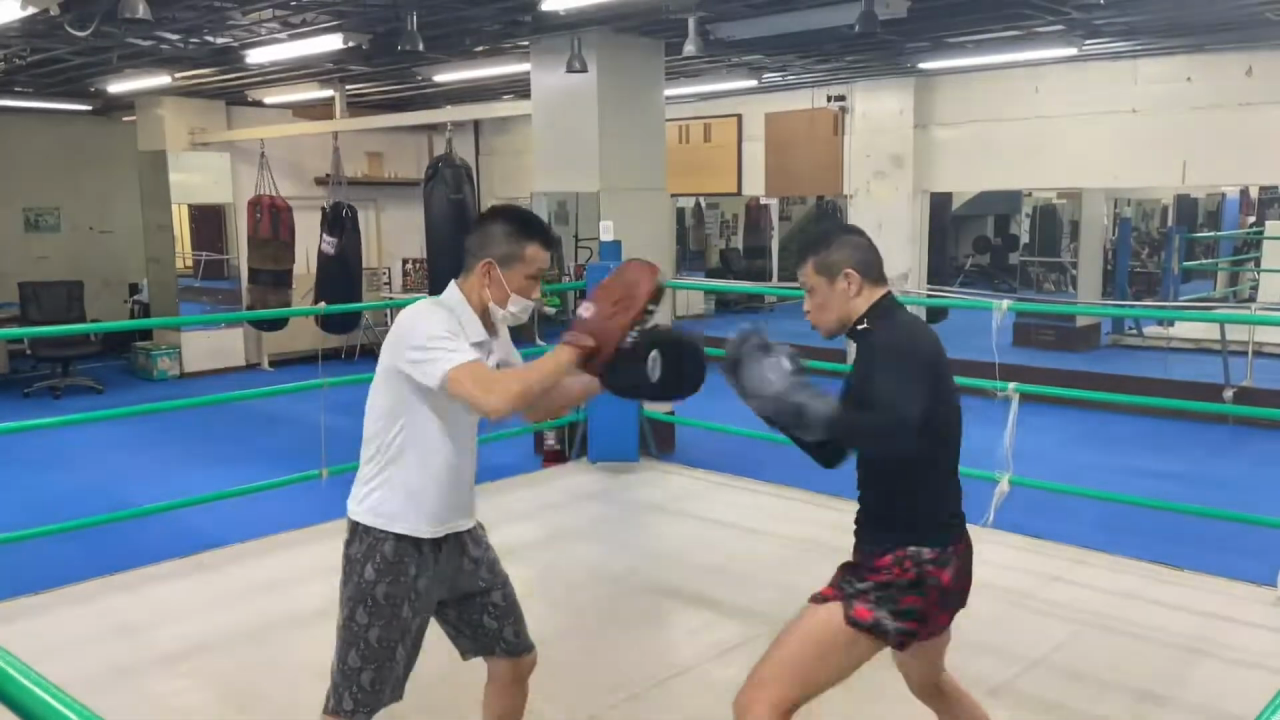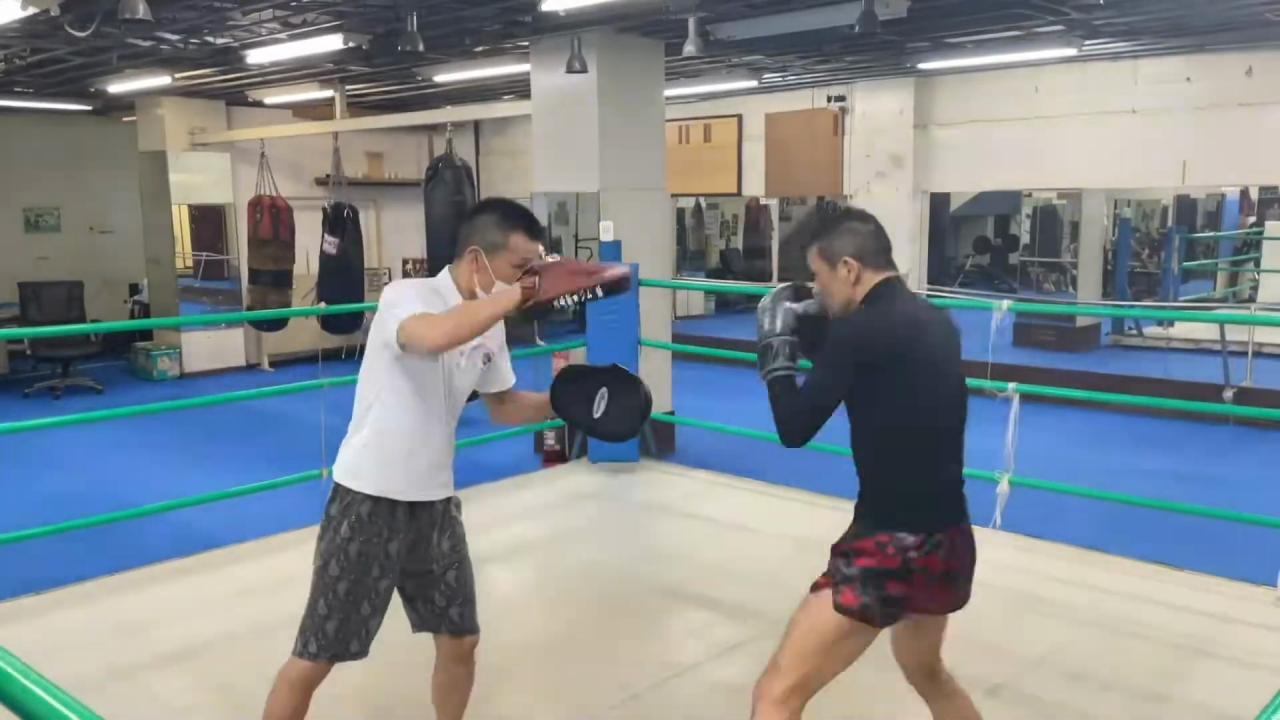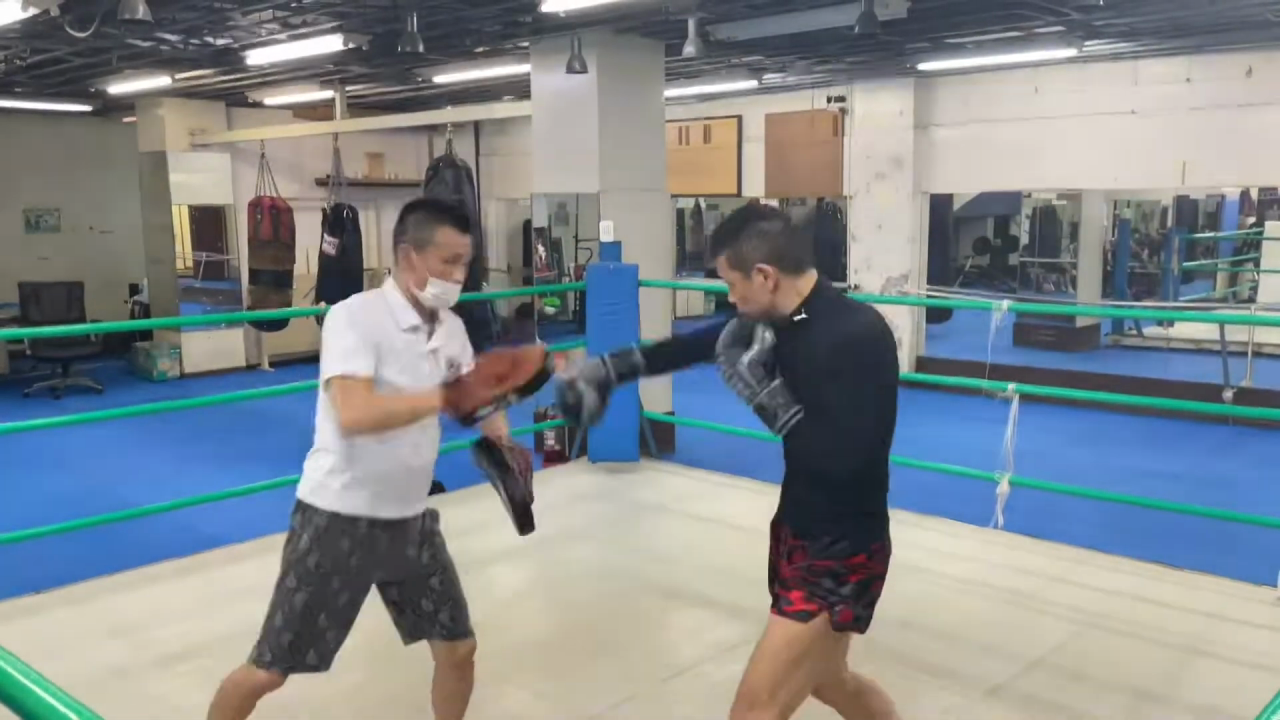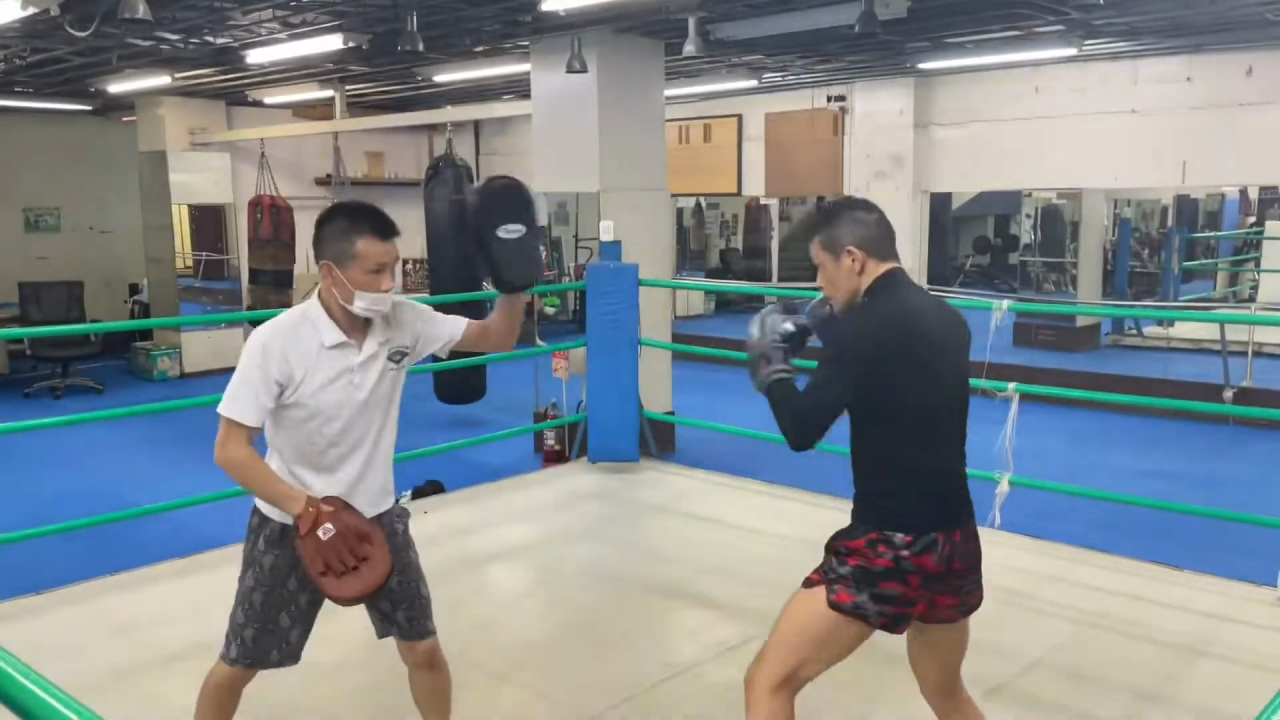
dt=0.7s
person 1, frame 1
left shoulder: (491, 331)
right shoulder: (422, 324)
left elbow: (542, 402)
right elbow: (498, 400)
right wrist: (584, 344)
left hip: (455, 530)
right hip: (391, 539)
left knee: (514, 659)
person 1, frame 2
left shoulder: (484, 324)
right shoulder: (409, 297)
left elbow: (503, 407)
right elbow: (432, 338)
right wrist: (525, 293)
left hip: (433, 502)
right hip: (368, 501)
left knee: (460, 640)
right knee: (315, 659)
person 1, frame 3
left shoulder: (449, 328)
right shoulder: (353, 318)
right elbow: (353, 414)
left wrist: (502, 440)
right wrist: (447, 396)
left hip: (409, 519)
right hip: (338, 519)
left knee: (458, 649)
right knee: (267, 671)
person 1, frame 4
left shoulder: (402, 320)
right shoulder: (275, 342)
left elbow: (496, 338)
right elbow: (230, 450)
left wrist: (514, 286)
right wrist: (306, 509)
left hip: (376, 518)
right hip: (291, 527)
left knee: (423, 649)
right knee: (238, 665)
person 2, frame 1
left shoulder: (894, 343)
right shoulder: (900, 335)
left elbow: (896, 440)
right elbow: (830, 449)
left wrist: (791, 394)
right wrist: (774, 389)
left hip: (903, 564)
right hip: (938, 551)
person 2, frame 2
left shoulder: (862, 330)
right shoulder: (928, 323)
left elbow: (794, 430)
left wrist: (777, 345)
left hip: (892, 544)
right knee: (925, 672)
person 2, frame 3
left shoulder: (863, 334)
right shoulder: (792, 318)
left elbow: (849, 465)
right elbow: (698, 342)
left wrist: (764, 390)
right wrist: (610, 368)
left hip: (845, 552)
right hip: (805, 534)
person 2, frame 4
left shoulder: (863, 323)
right shoulder: (947, 319)
left elbow: (802, 431)
left wrist: (767, 356)
left hip: (887, 547)
right hip: (953, 540)
